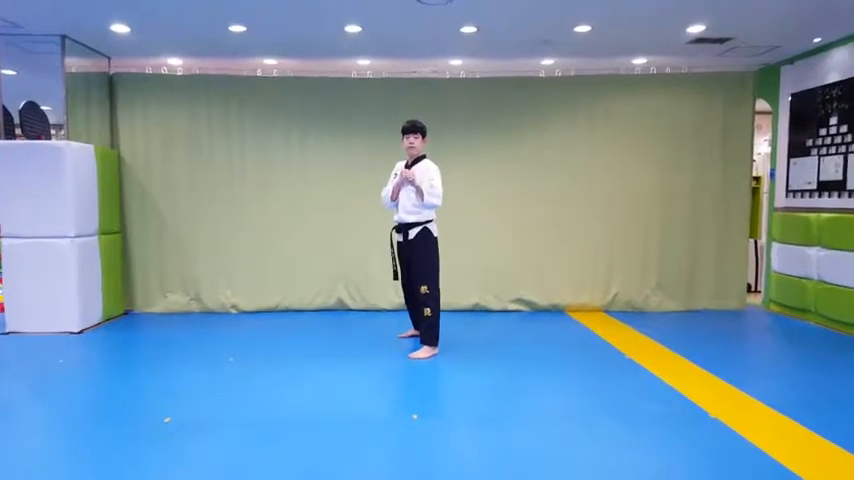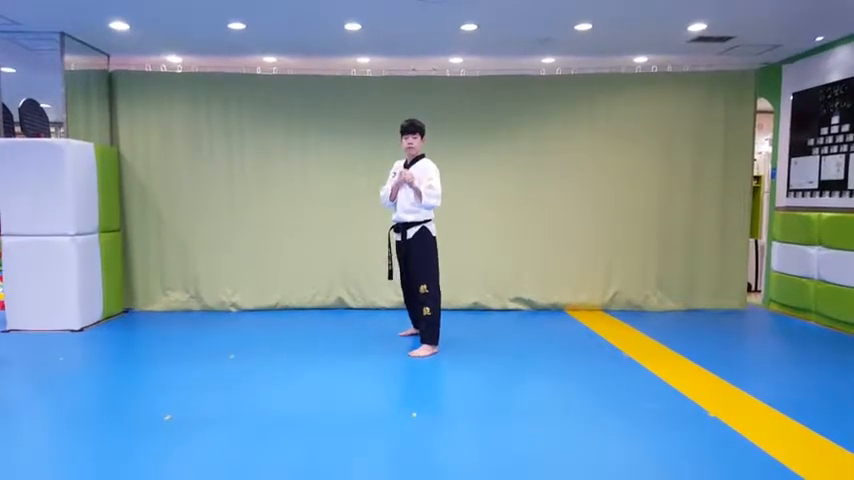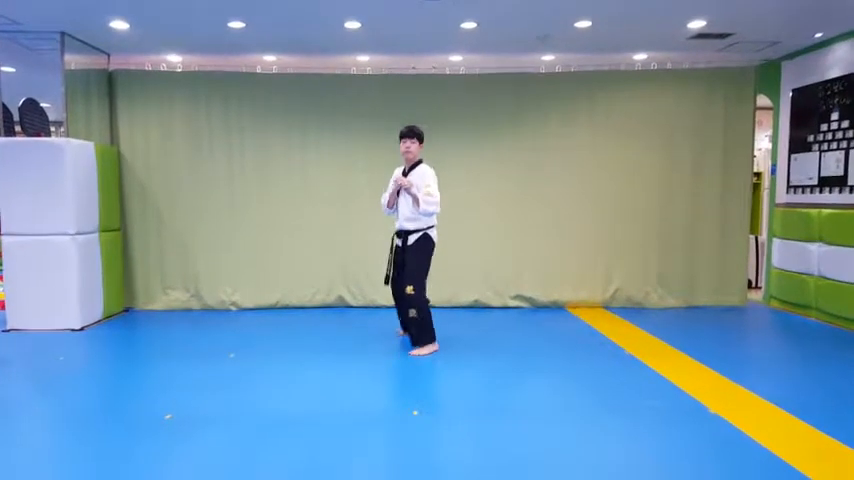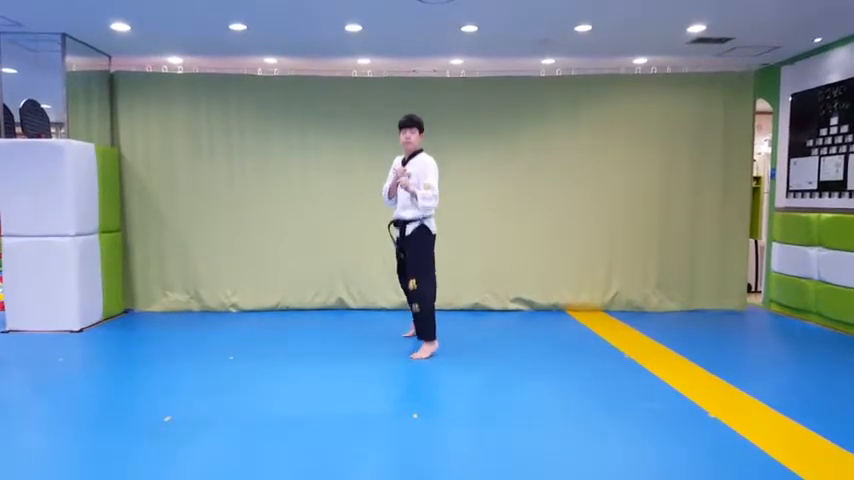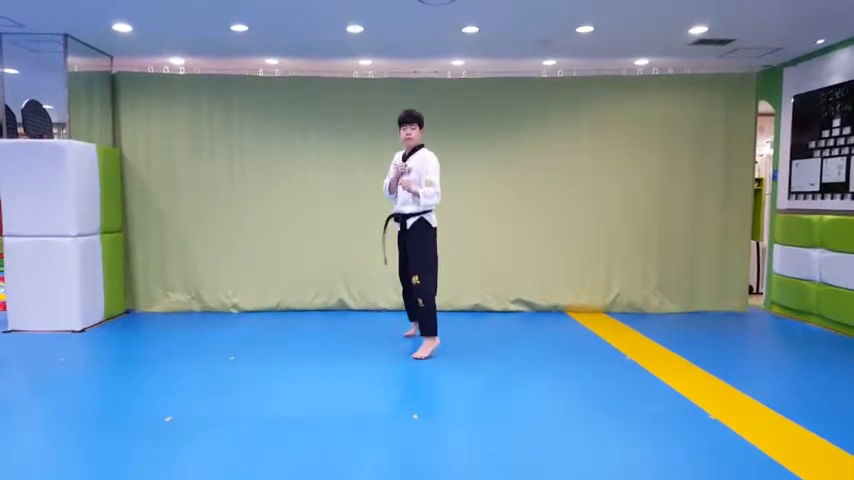
dt=0.3s
person 1, frame 1
left shoulder: (429, 168)
right shoulder: (399, 168)
left elbow: (435, 200)
right elbow: (387, 201)
left wrist: (416, 183)
right wrist: (400, 183)
left hip: (422, 233)
right hip: (403, 233)
left knee: (426, 286)
right knee: (409, 283)
left ankle: (430, 344)
right ankle: (418, 326)
person 1, frame 2
left shoulder: (428, 167)
right shoulder: (397, 167)
left elbow: (433, 200)
right elbow: (386, 201)
left wrist: (414, 185)
right wrist: (398, 183)
left hip: (421, 232)
right hip: (401, 232)
left knee: (426, 285)
right knee: (408, 283)
left ankle: (430, 343)
right ankle: (418, 325)
person 1, frame 3
left shoulder: (426, 173)
right shoulder: (397, 173)
left elbow: (432, 207)
right elbow: (388, 209)
left wrist: (412, 192)
right wrist: (395, 191)
left hip: (421, 238)
right hip: (403, 238)
left knee: (412, 289)
right knee: (398, 287)
left ankle: (428, 341)
right ankle: (410, 327)
person 1, frame 4
left shoulder: (427, 163)
right shoulder: (398, 162)
left elbow: (431, 199)
right elbow: (388, 198)
left wrist: (410, 188)
right wrist: (395, 182)
left hip: (420, 229)
right hip: (403, 228)
left knee: (420, 282)
right knee: (407, 280)
left ankle: (430, 340)
right ankle: (419, 324)
person 1, frame 5
left shoulder: (428, 158)
right shoulder: (398, 157)
left elbow: (434, 196)
right elbow: (388, 193)
left wrist: (414, 189)
right wrist: (396, 176)
left hip: (422, 223)
right hip: (404, 223)
left knee: (422, 278)
right knee: (407, 276)
left ankle: (430, 336)
right ankle: (417, 321)
